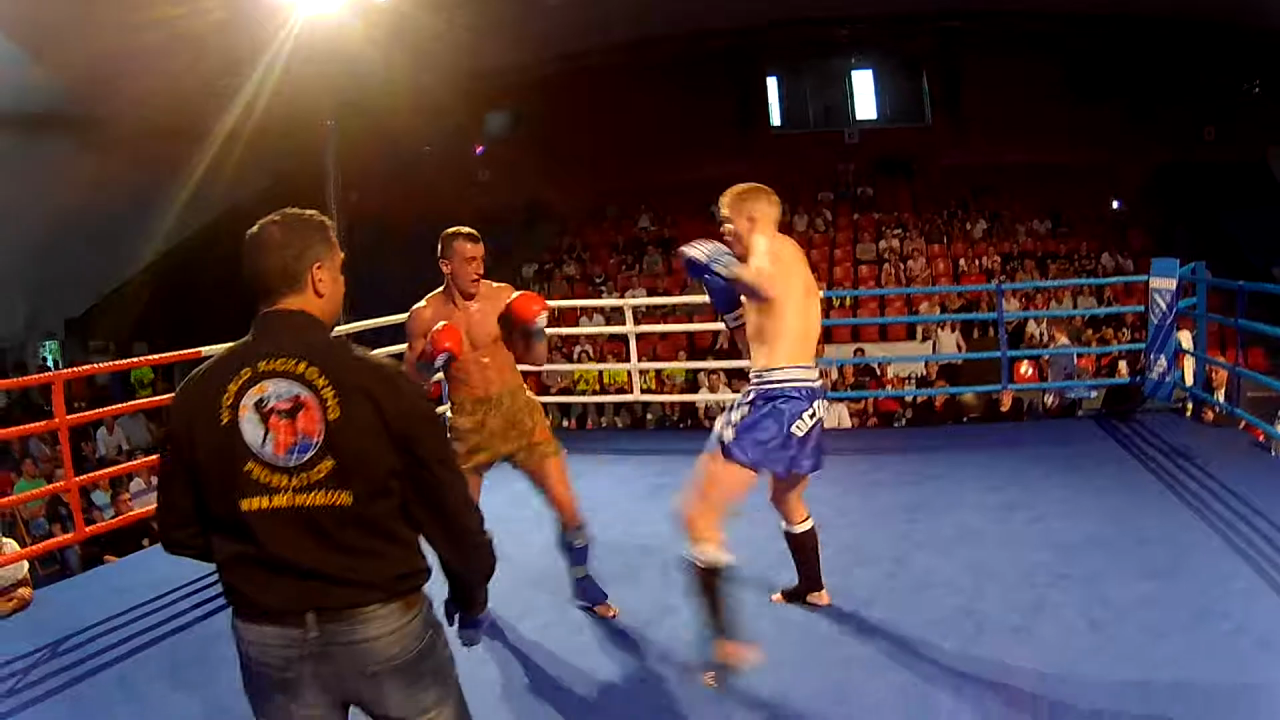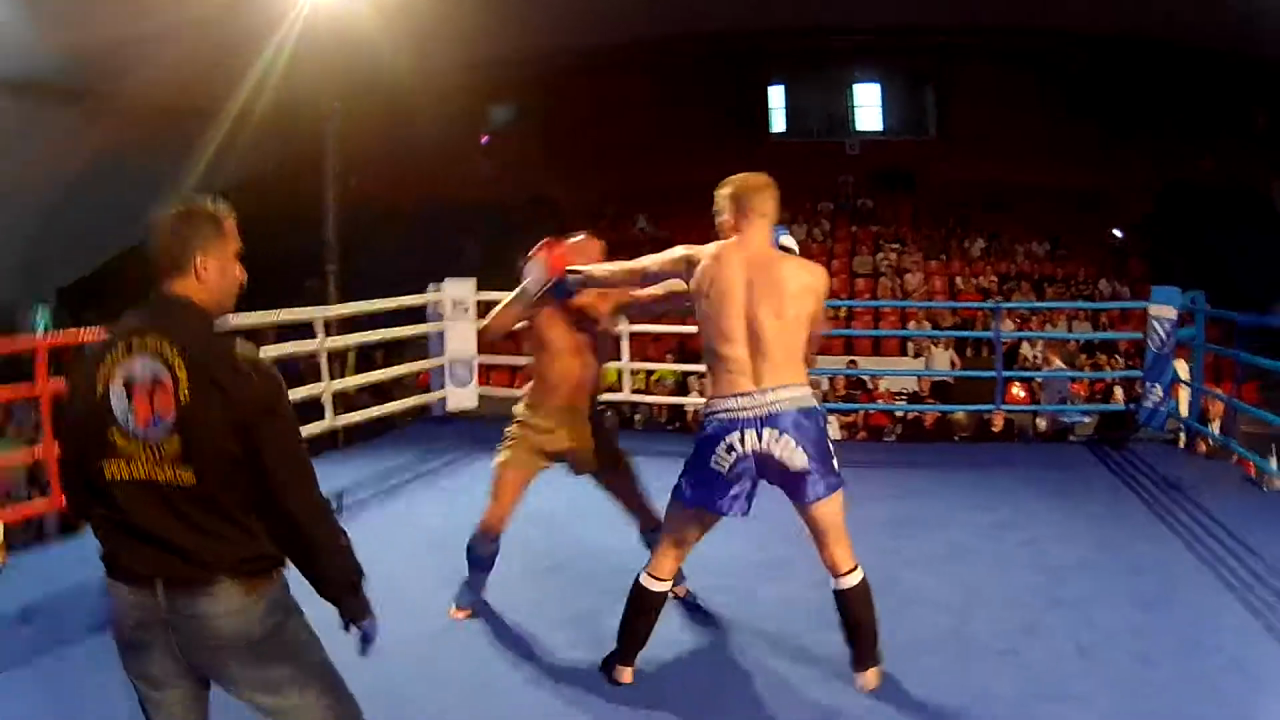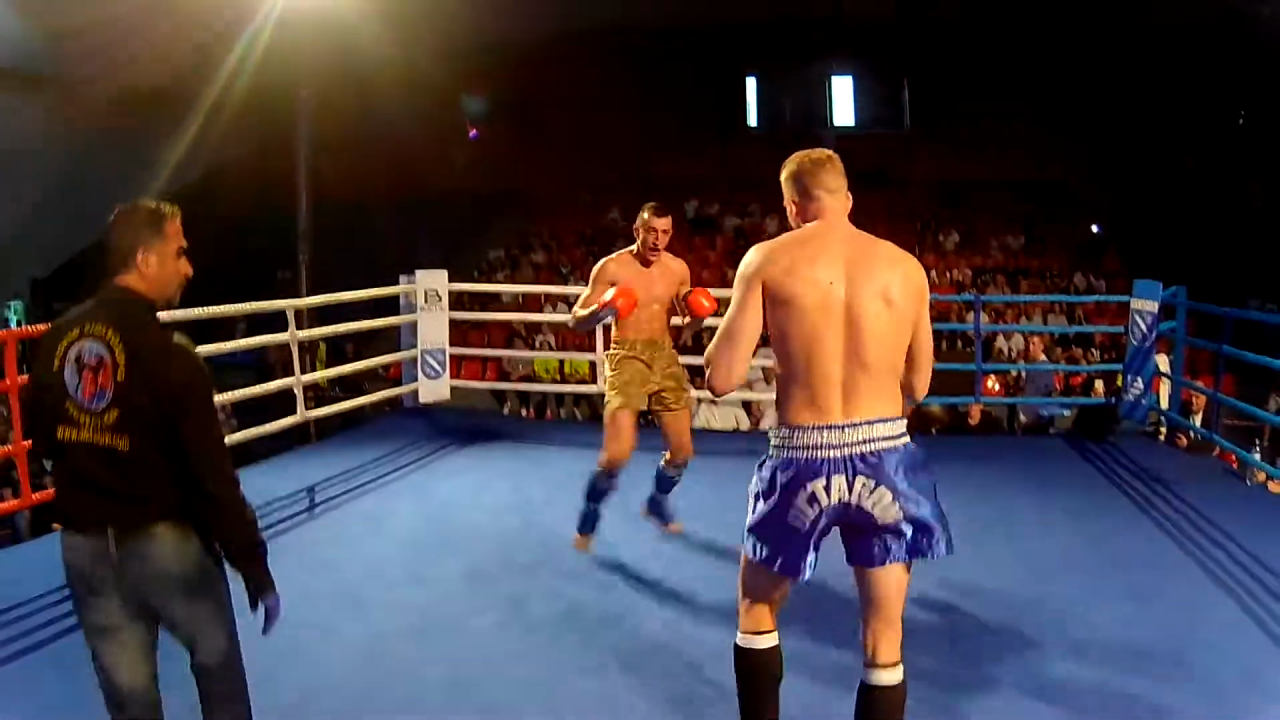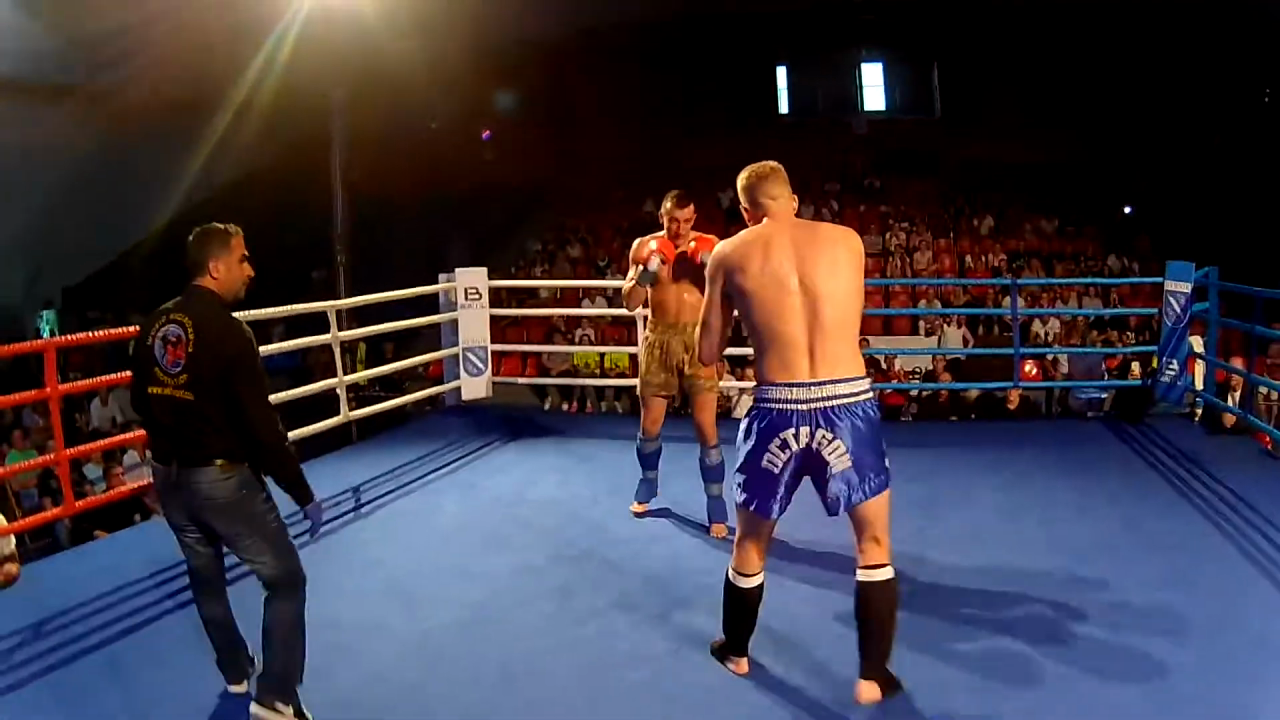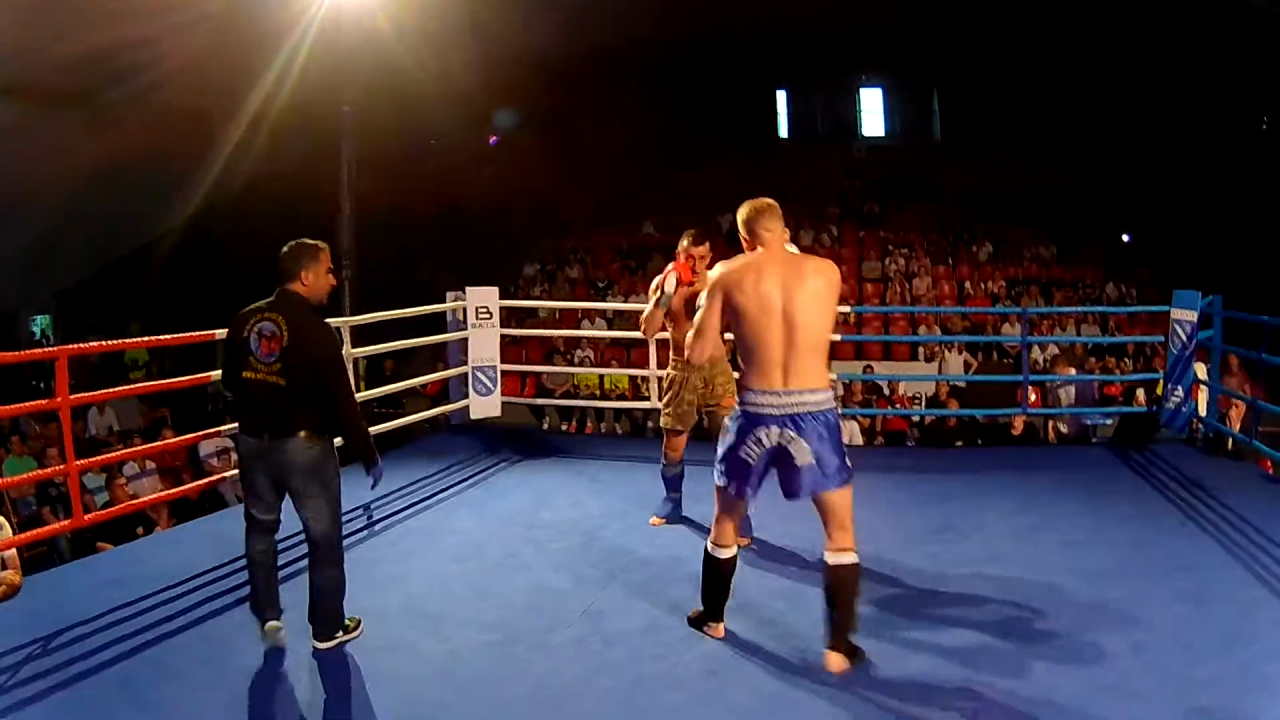
dt=0.7s
person 1, frame 1
left shoulder: (770, 244)
right shoulder: (792, 261)
left elbow: (766, 283)
left wrist: (722, 262)
right wrist: (732, 306)
left hip: (777, 397)
right hip: (805, 394)
left knee: (698, 511)
right knee: (786, 500)
left ankle: (726, 641)
right ankle: (812, 587)
person 1, frame 2
left shoulder: (700, 259)
right shoulder: (810, 274)
left elbow: (625, 273)
left wrist: (577, 274)
left hip: (728, 425)
right hip: (794, 416)
left knee: (670, 548)
right knee: (837, 551)
left ankle: (624, 660)
right ankle: (867, 664)
person 1, frame 3
left shoulder: (766, 260)
right shoulder: (906, 268)
left elbow: (721, 377)
right elbow: (918, 385)
left hip: (804, 459)
right hip: (886, 457)
left knee: (757, 607)
right knee: (884, 639)
person 1, frame 4
left shoulder: (730, 255)
right shoulder: (848, 241)
left elbow: (708, 353)
left hip: (778, 412)
right hip: (849, 406)
left knee: (750, 545)
right knee: (874, 546)
left ankle: (735, 650)
right ankle: (872, 675)
person 1, frame 5
left shoulder: (726, 276)
right shoulder: (827, 272)
left elbow: (698, 356)
left wrist: (716, 316)
left hip: (757, 415)
right hip: (814, 413)
left knee: (726, 524)
right knee: (839, 536)
left ankle: (713, 618)
right ankle: (838, 647)
person 2, frame 1
left shoulder: (199, 395)
right shoulder: (378, 381)
left elbow: (179, 531)
right elbow: (449, 509)
right wrist: (471, 593)
left hip: (269, 637)
right hip: (386, 625)
person 2, frame 2
left shoulder: (95, 363)
right shoulder: (237, 370)
left elbow: (79, 490)
right elbow: (296, 503)
right wrist: (352, 597)
left hip: (135, 603)
right hip: (233, 601)
person 2, frame 3
left shoulder: (56, 340)
right shoulder: (165, 354)
left elbow: (45, 443)
right elbow: (211, 473)
right wrist: (255, 568)
left hip: (86, 547)
right hip: (168, 544)
right knee: (217, 667)
person 2, frame 4
left shoulder: (155, 325)
right shoulder: (227, 332)
left elbow: (142, 402)
right elbow: (261, 425)
right wrist: (303, 494)
left hip: (170, 477)
right hip: (224, 478)
left knee: (206, 578)
right knee: (285, 579)
left ankle: (235, 671)
person 2, frame 5
left shoulder: (246, 320)
right shoulder: (315, 332)
left elbow: (231, 381)
right elbow: (342, 404)
right wrist: (369, 457)
left hip: (254, 444)
right hip: (305, 448)
left knee: (260, 529)
right knee: (324, 539)
left ankle: (268, 615)
right ankle: (327, 628)
person 3, frame 1
left shoulder: (503, 296)
right shoulder: (424, 315)
left elbow: (535, 358)
right elbow: (412, 382)
left wrist: (535, 328)
right wrist: (432, 359)
left hip: (518, 408)
right hip: (468, 420)
left knee: (567, 508)
left ankle: (586, 588)
person 3, frame 2
left shoulder: (605, 297)
right shoulder: (539, 297)
left elbow: (653, 295)
right elbow: (489, 334)
right wrist: (532, 286)
left hip: (585, 418)
right hip: (537, 419)
left knee: (639, 506)
right knee: (494, 519)
right ankle: (473, 586)
person 3, frame 3
left shoulder: (678, 269)
right shoulder: (610, 268)
left elbow: (690, 320)
right elbow: (576, 320)
left wrist: (699, 314)
right wrist: (597, 313)
left hip: (665, 359)
right hip: (626, 360)
left knee: (682, 452)
right knee: (619, 453)
left ankle: (657, 502)
right ankle: (589, 516)
person 3, frame 4
left shoulder: (710, 247)
right shoulder: (644, 247)
right elbow: (630, 302)
right wrist: (647, 271)
left hip: (698, 339)
right hip: (658, 339)
left knee: (706, 429)
right knee: (650, 425)
left ankle: (715, 503)
right ankle: (648, 481)
person 3, frame 5
right shoulder: (663, 282)
right elbow: (647, 330)
right wrist: (665, 292)
left hip: (717, 371)
right hip: (681, 371)
right knee: (673, 447)
right ankle: (672, 501)
